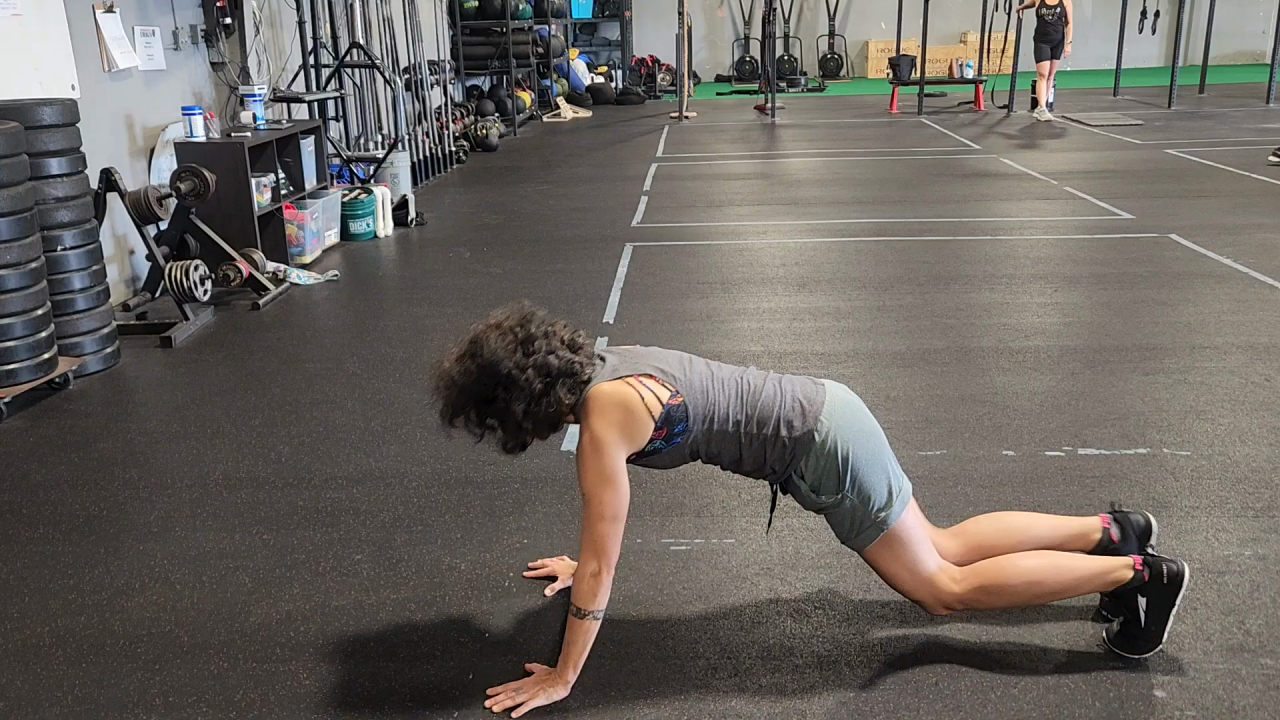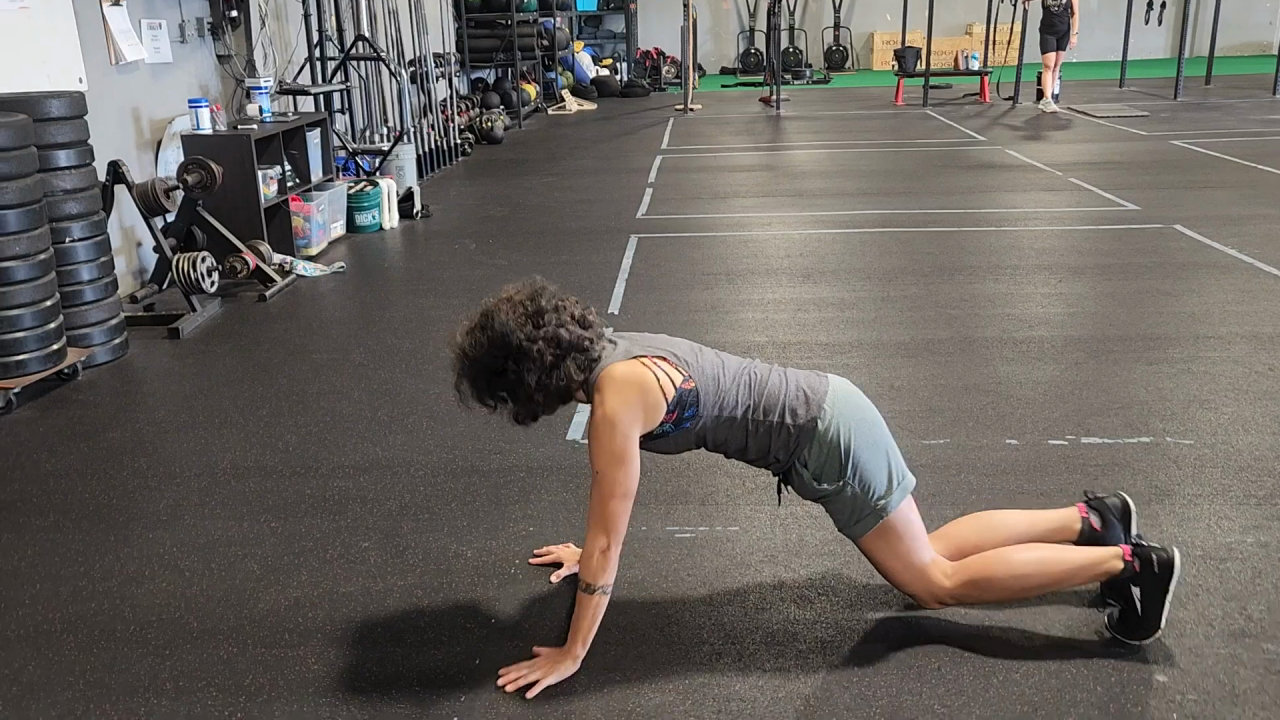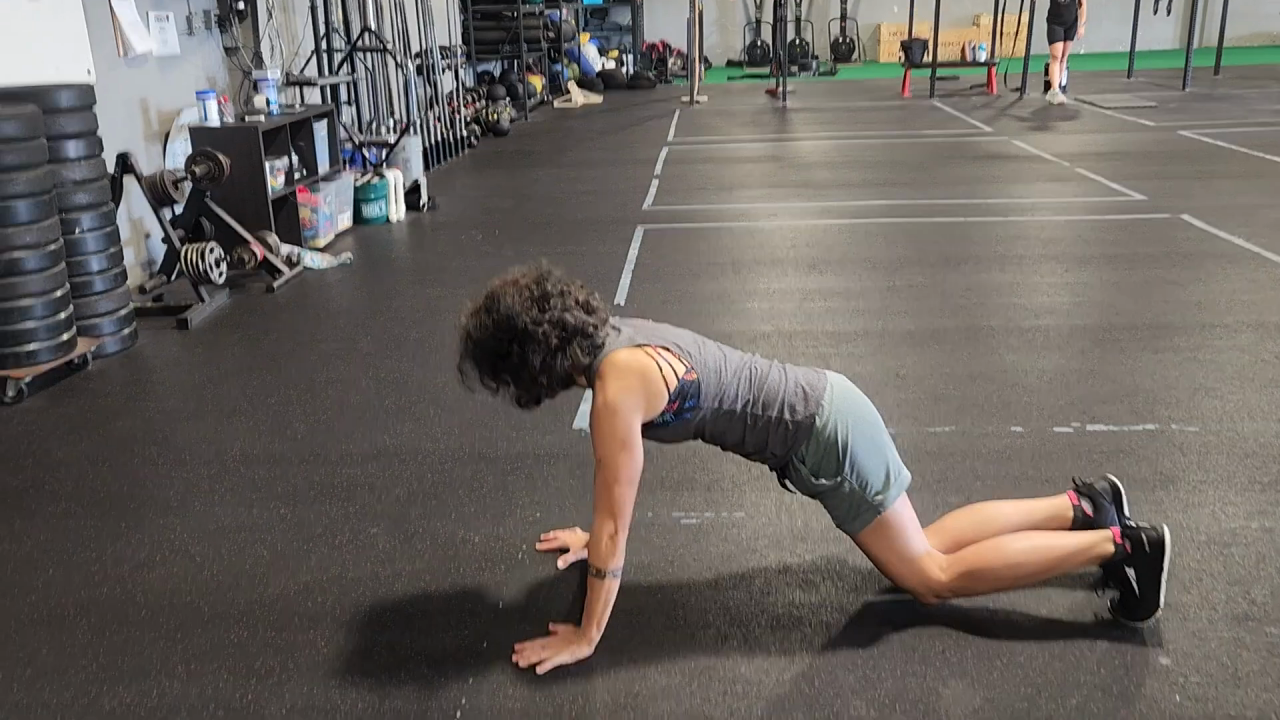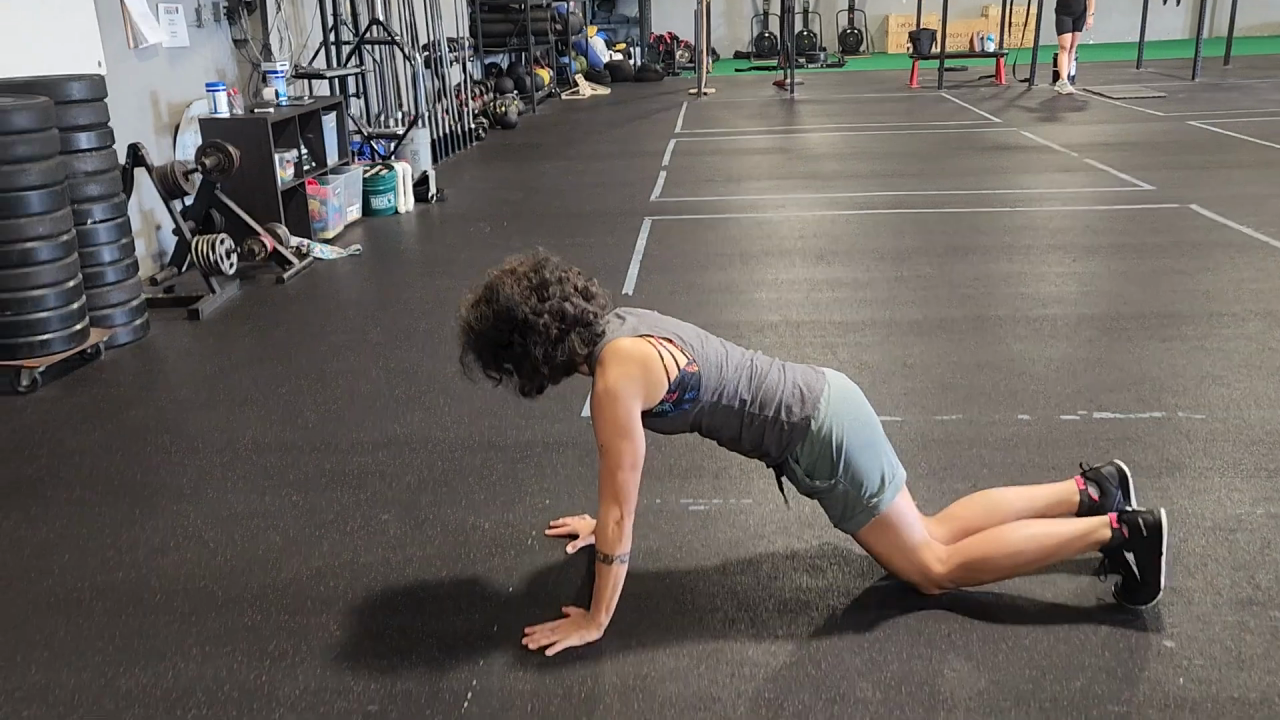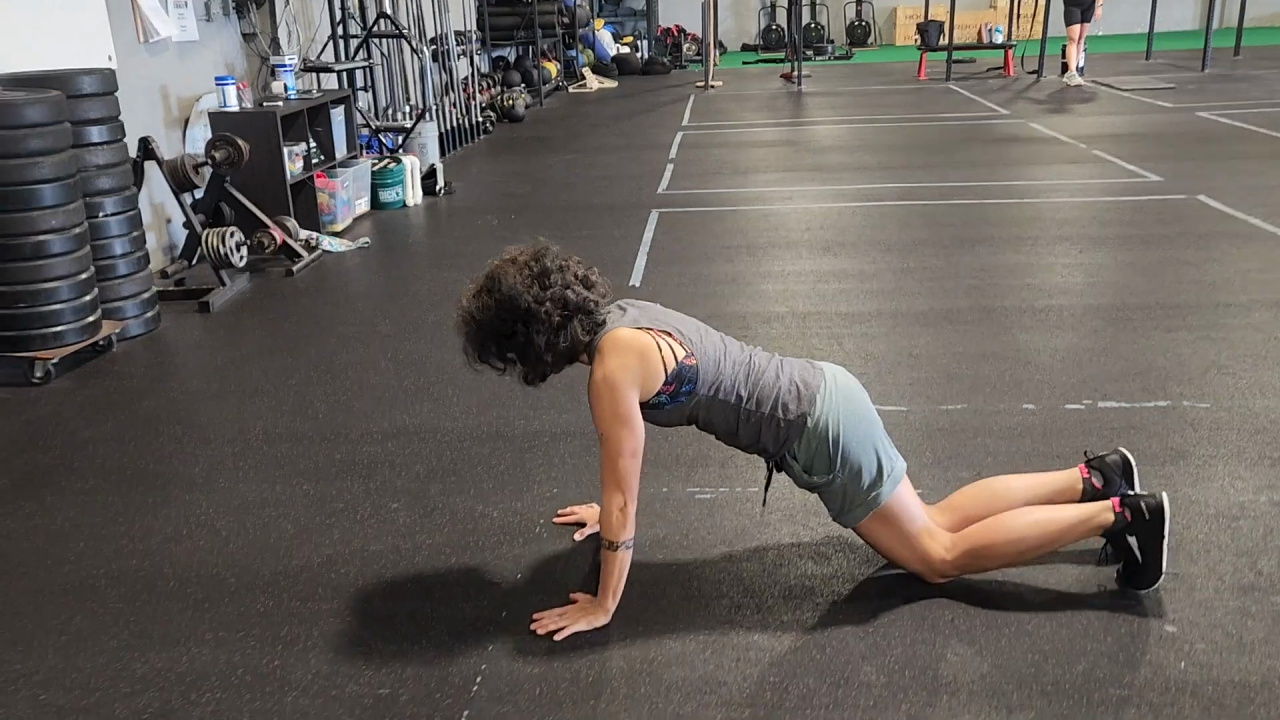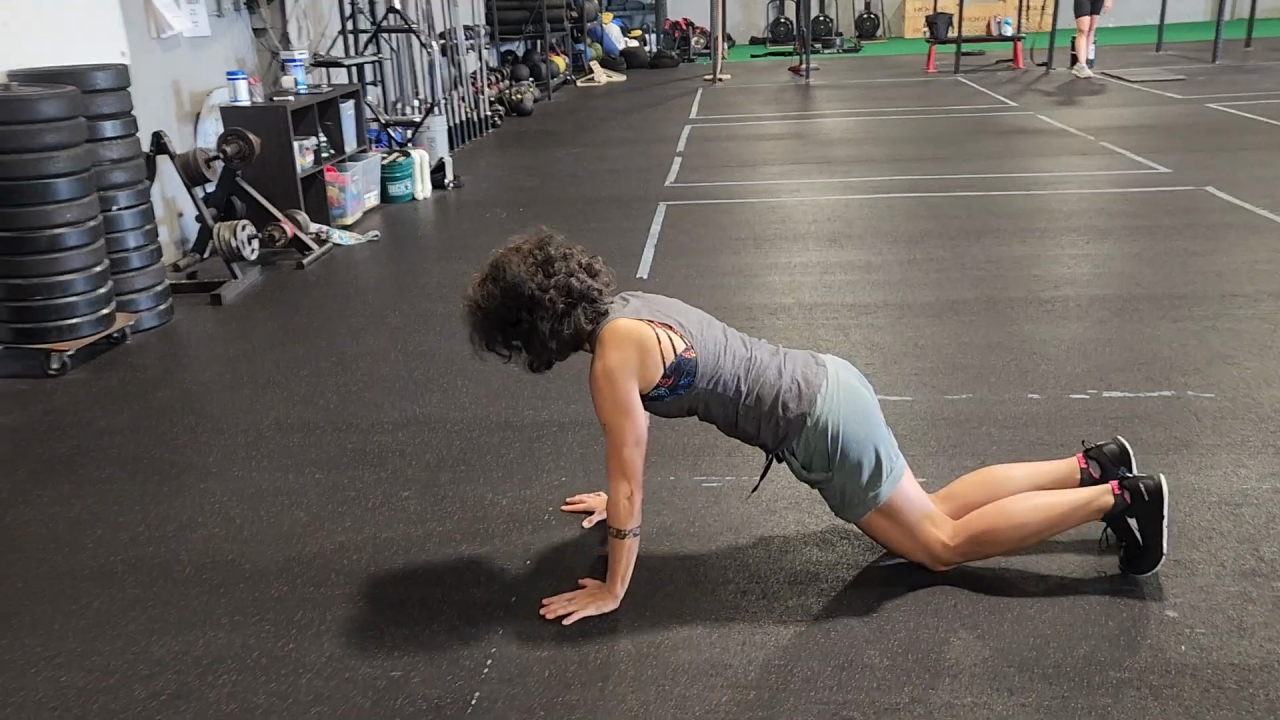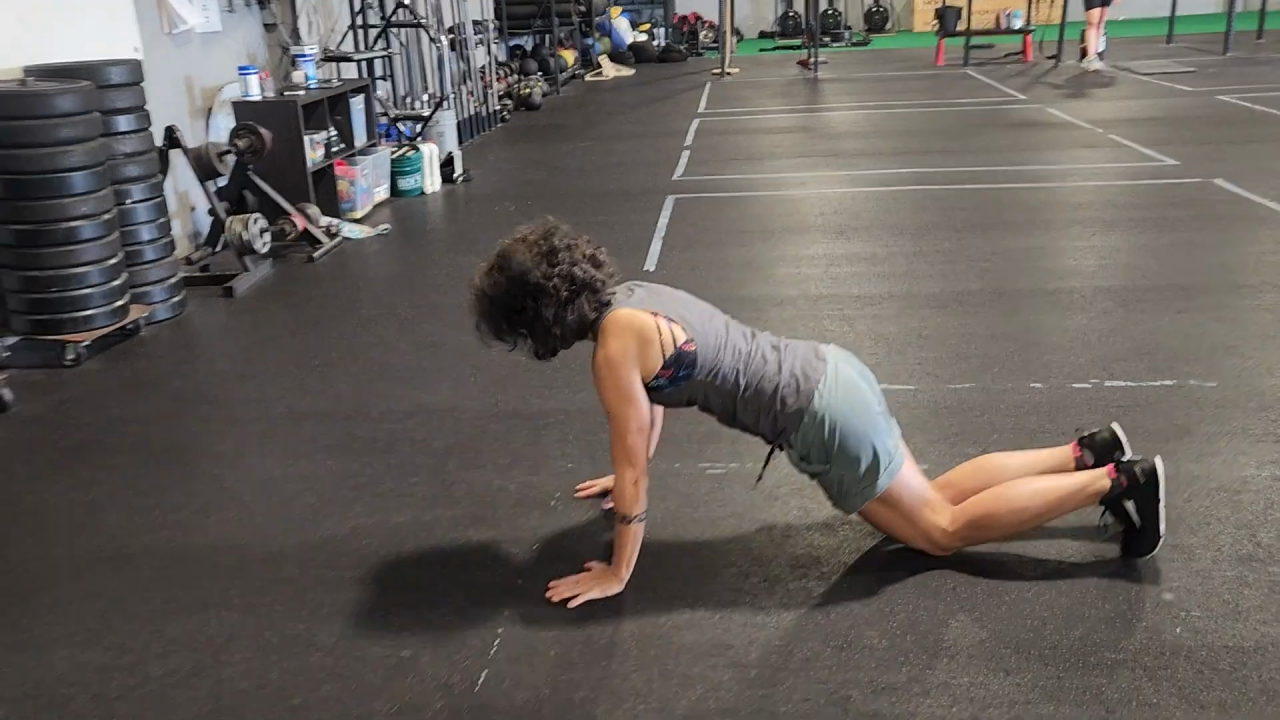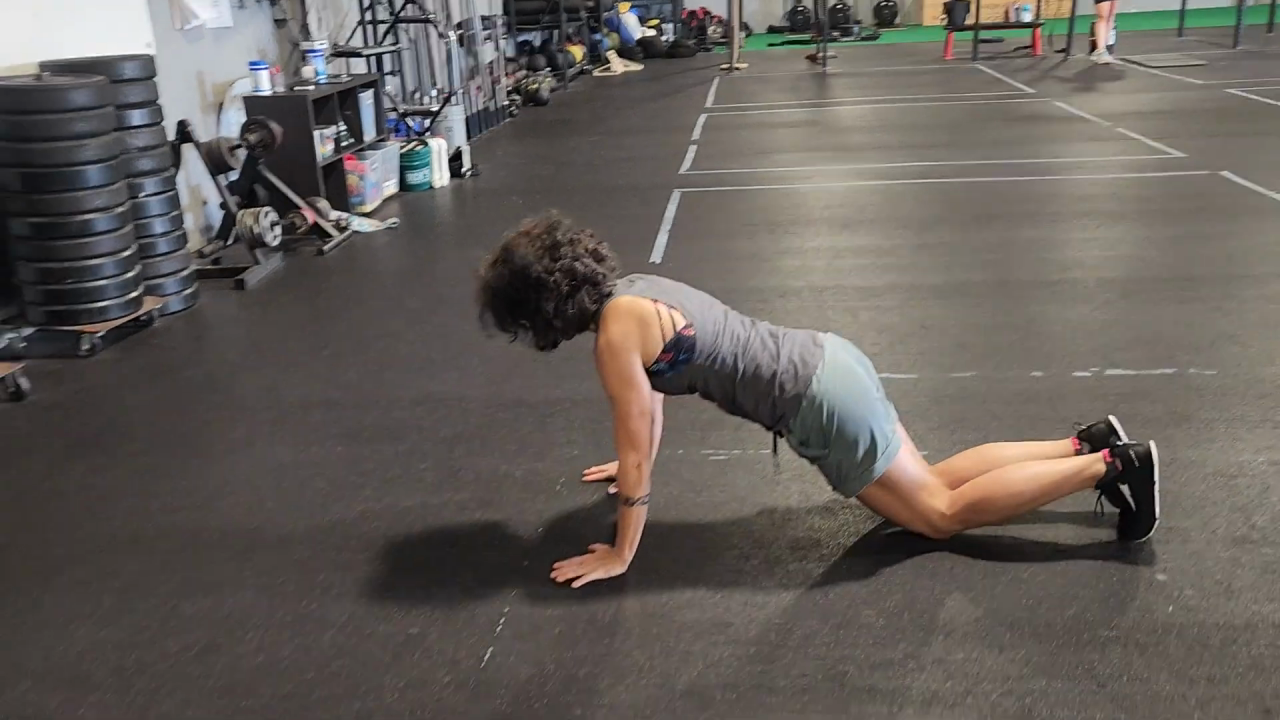
dt=0.1s
person 1, frame 1
left shoulder: (603, 418)
right shoulder: (595, 368)
left elbow: (600, 565)
right wrist: (585, 564)
left hip: (824, 444)
right hip: (820, 412)
left knee: (942, 584)
right knee: (938, 547)
left ankle: (1136, 573)
right ankle: (1106, 531)
person 1, frame 2
left shoulder: (615, 396)
right shoulder: (604, 350)
left elbow: (608, 540)
right elbow: (614, 487)
left wrist: (570, 655)
right wrist: (589, 547)
left hip: (827, 437)
right hip: (823, 405)
left knee: (938, 584)
right knee: (938, 550)
left ankle: (1127, 562)
right ankle: (1093, 520)
person 1, frame 3
left shoulder: (616, 384)
right shoulder: (612, 337)
left elbow: (614, 523)
left wrist: (584, 638)
right wrist: (596, 538)
left hip: (826, 435)
right hip: (821, 407)
left knee: (935, 577)
right knee: (925, 545)
left ankle: (1121, 545)
right ankle: (1085, 505)
person 1, frame 4
left shoulder: (616, 371)
right shoulder: (613, 326)
left elbow: (620, 510)
left wrist: (594, 621)
right wrist: (603, 524)
left hip: (823, 434)
right hip: (820, 401)
left knee: (936, 570)
right knee: (929, 537)
left ankle: (1119, 530)
right ankle: (1088, 491)
person 1, frame 5
left shoulder: (612, 364)
right shoulder: (618, 317)
left elbow: (622, 497)
right elbow: (633, 454)
left wrist: (602, 607)
right wrist: (611, 512)
left hip: (820, 432)
right hip: (823, 392)
left knee: (941, 557)
right knee: (933, 523)
left ankle: (1119, 515)
right ankle: (1093, 477)
person 1, frame 6
left shoulder: (613, 353)
right shoulder: (623, 307)
left elbow: (628, 487)
right elbow: (640, 434)
left wrist: (611, 593)
right wrist: (618, 499)
left hip: (822, 428)
right hip: (826, 384)
left knee: (943, 544)
right knee: (934, 511)
left ankle: (1117, 498)
right ankle: (1091, 466)
person 1, frame 7
left shoulder: (615, 342)
right shoulder: (631, 297)
left elbow: (633, 472)
right elbow: (654, 399)
left wrist: (615, 576)
right wrist: (630, 481)
left hip: (824, 417)
right hip: (828, 372)
left knee: (945, 531)
right knee: (933, 496)
left ankle: (1116, 480)
right ankle: (1085, 453)
person 1, frame 8
left shoulder: (616, 329)
right shoulder: (632, 288)
left elbow: (637, 454)
right elbow: (654, 387)
left wrist: (619, 557)
right wrist: (634, 467)
left hip: (822, 404)
right hip: (827, 360)
left knee: (943, 515)
right knee: (931, 482)
left ankle: (1110, 465)
right ankle: (1083, 445)
